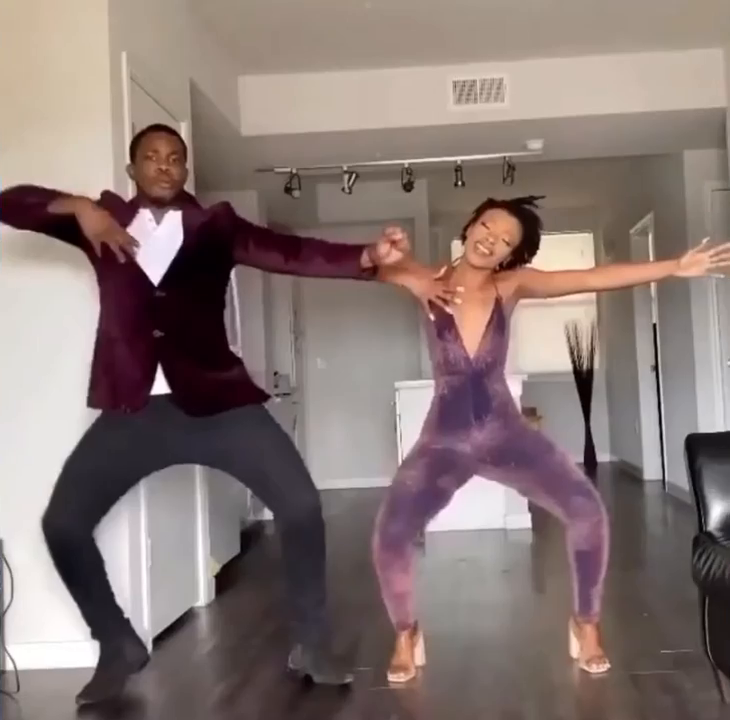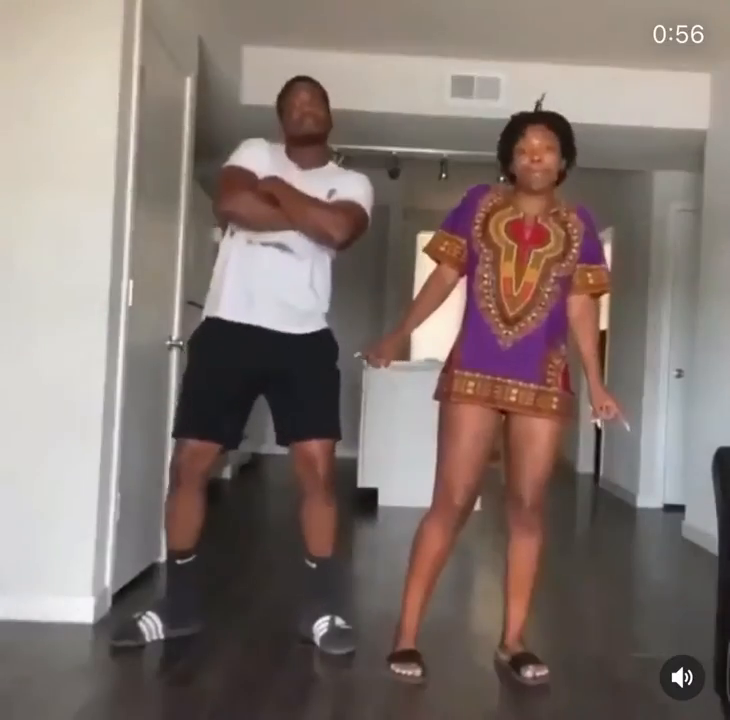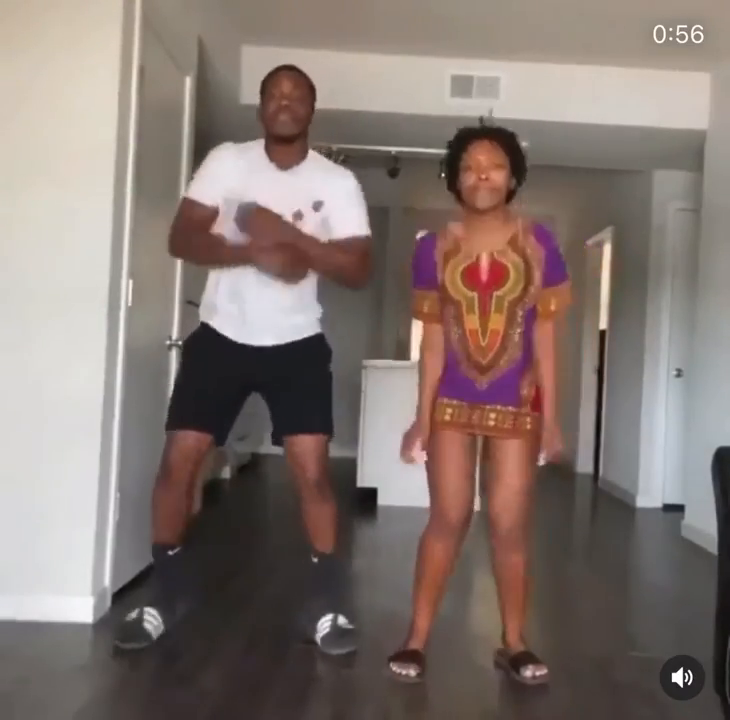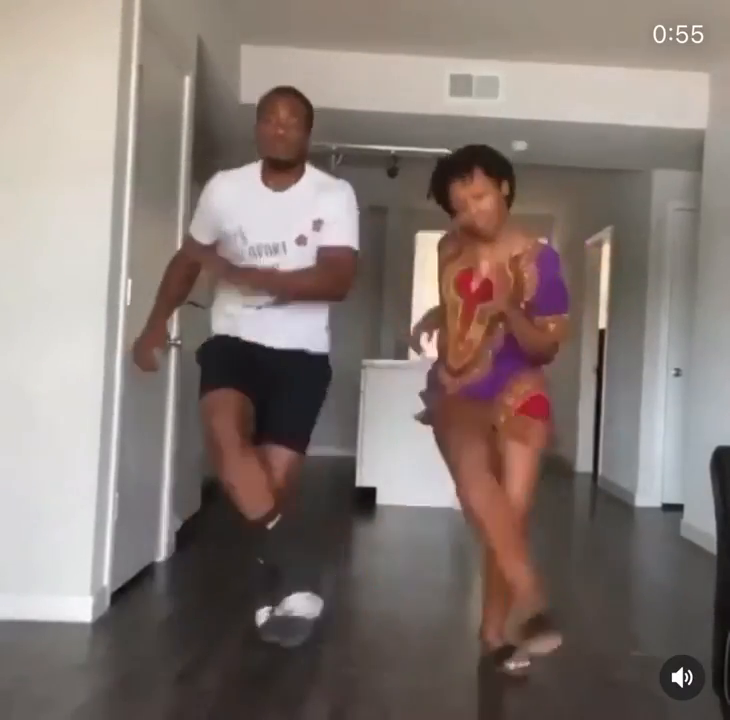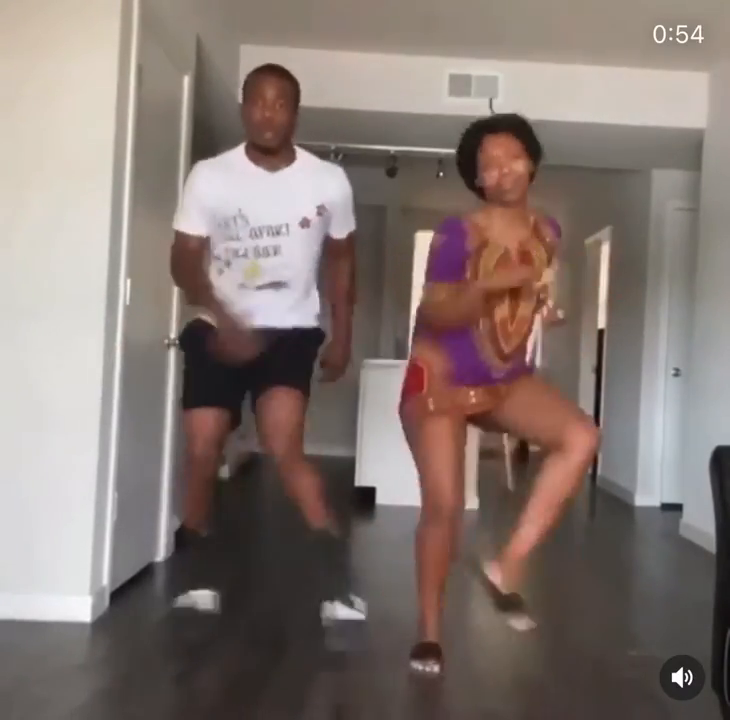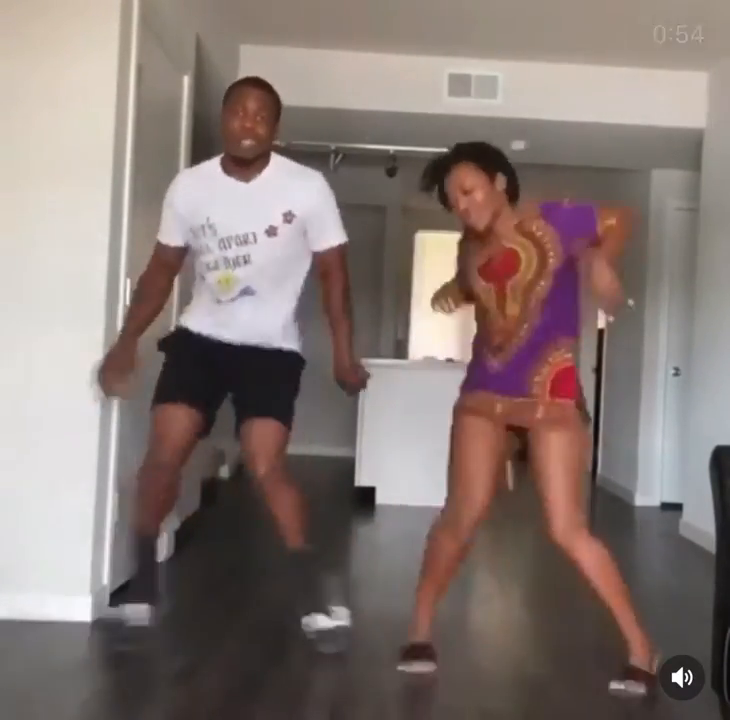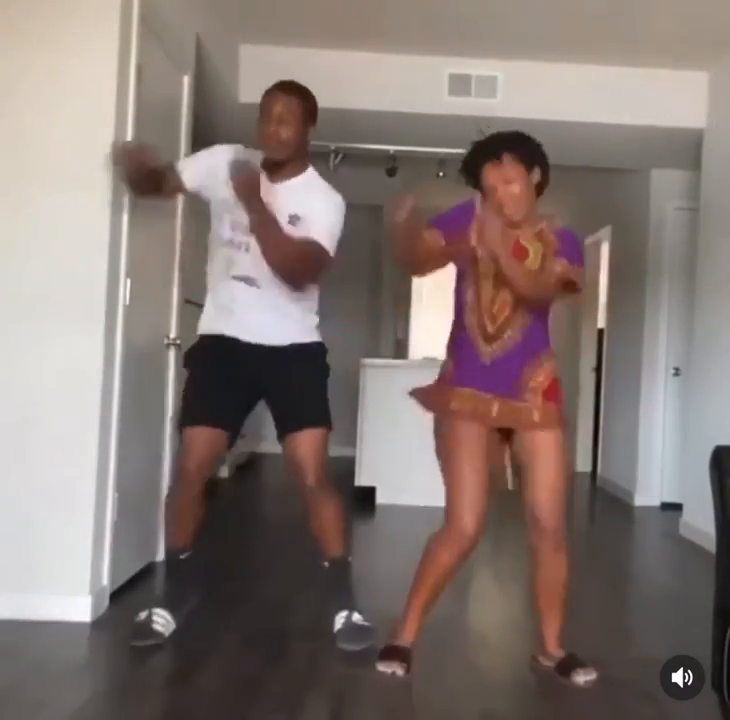
dt=0.7s
person 1, frame 1
left shoulder: (215, 225)
right shoulder: (102, 220)
left elbow: (289, 252)
left wrist: (367, 258)
right wrist: (76, 206)
left hip: (218, 400)
right hip: (132, 408)
left knee: (301, 506)
right knee: (62, 523)
left ankle: (310, 643)
right ankle: (119, 645)
person 1, frame 2
left shoulder: (353, 184)
right shoulder: (254, 152)
left elbow: (339, 230)
right elbow: (229, 203)
left wrist: (278, 191)
right wrist: (305, 214)
left hip: (303, 339)
right hip: (228, 329)
left knee: (317, 467)
right knee: (190, 461)
left ankle: (320, 606)
right ankle: (179, 603)
person 1, frame 3
left shoulder: (338, 182)
right shoulder: (227, 160)
left elbow: (356, 269)
right elbow: (182, 239)
left wrist: (289, 238)
right wrist: (258, 253)
left hip: (295, 344)
right hip: (222, 337)
left knee: (311, 471)
right knee: (178, 460)
left ankle: (326, 605)
right ankle: (167, 592)
person 1, frame 4
left shoulder: (335, 195)
right shoulder: (222, 190)
left elbow: (336, 279)
right elbow: (189, 258)
left wrist: (253, 276)
right wrist: (155, 323)
left hip: (302, 354)
right hip: (235, 343)
left knee: (277, 476)
right knee: (223, 427)
left ankle: (272, 596)
right ankle: (293, 575)
person 1, frame 5
left shoulder: (330, 181)
right shoulder: (209, 176)
left elbow: (341, 259)
right elbow: (184, 262)
left wrist: (341, 336)
right wrist: (226, 318)
left hip: (290, 329)
right hip: (219, 328)
left knee: (285, 449)
right knee: (200, 448)
left ankle: (337, 586)
right ankle: (198, 573)
person 1, frame 6
left shoulder: (306, 187)
right shoulder: (188, 185)
left elbow: (333, 269)
right elbow: (161, 268)
left wrist: (344, 349)
right wrist: (125, 342)
left hip: (270, 347)
right hip: (198, 338)
left knee: (265, 466)
right knee: (166, 449)
left ankle: (310, 592)
right ankle: (141, 585)
person 1, frame 7
left shoulder: (325, 201)
right shoulder: (224, 162)
left elbow: (298, 271)
right elbow: (161, 182)
left wrist: (255, 204)
right wrist: (139, 166)
left hip: (292, 350)
right hip: (224, 341)
left knee: (313, 476)
right knee: (190, 468)
left ankle: (345, 604)
right ankle: (177, 591)
person 2, frame 1
left shoulder: (510, 285)
left elbow: (591, 279)
left wrist: (674, 268)
left hip: (505, 433)
right hip: (443, 440)
left knee: (586, 510)
right knee: (390, 535)
left ankle: (585, 625)
right ankle: (406, 636)
person 2, frame 2
left shoulder: (578, 224)
right shoulder: (479, 204)
left elbow: (580, 308)
right elbow: (443, 278)
left wrist: (596, 383)
right wrist: (397, 338)
left hip: (542, 383)
right hip: (473, 374)
left knee: (527, 508)
right knee: (451, 502)
left ankle: (512, 640)
right ankle: (406, 634)
person 2, frame 3
left shoulder: (538, 243)
right shoulder: (434, 248)
left elbow: (544, 331)
right elbow: (433, 336)
left wrist: (550, 414)
right wrist: (421, 417)
left hip: (516, 404)
right hip: (451, 401)
left knee: (508, 528)
right knee: (450, 518)
left ankle: (513, 642)
right ankle: (415, 638)
person 2, frame 4
left shoulder: (540, 262)
right shoulder: (452, 247)
left elbow: (547, 345)
left wrist: (516, 323)
right wrist: (431, 320)
left hip: (516, 398)
right hip: (454, 393)
left knee: (507, 520)
right knee: (474, 470)
left ankle: (493, 635)
right ankle: (533, 605)
person 2, frame 5
left shoulder: (544, 232)
right shoulder: (457, 236)
right elbow: (439, 315)
left wrist: (545, 304)
right wrist: (491, 283)
left hip: (507, 381)
right hip: (442, 380)
left knee: (581, 438)
right knee: (443, 507)
left ankle: (507, 568)
right ankle: (429, 631)
person 2, frame 6
left shoulder: (553, 221)
right shoulder: (471, 250)
left elbow: (618, 222)
left wrist: (602, 261)
right wrist: (454, 293)
left hip: (549, 390)
right hip: (486, 391)
left knee: (566, 529)
right knee: (460, 515)
left ankle: (641, 652)
right ankle: (420, 633)
person 2, frame 7
left shoulder: (562, 244)
right shoulder: (468, 219)
left elbow: (534, 292)
right elbow: (417, 261)
left wrist: (494, 252)
right wrist: (406, 230)
left hip: (534, 396)
right hip: (467, 392)
left knee: (550, 529)
right knee: (463, 526)
left ankle: (553, 647)
right ankle: (403, 637)
